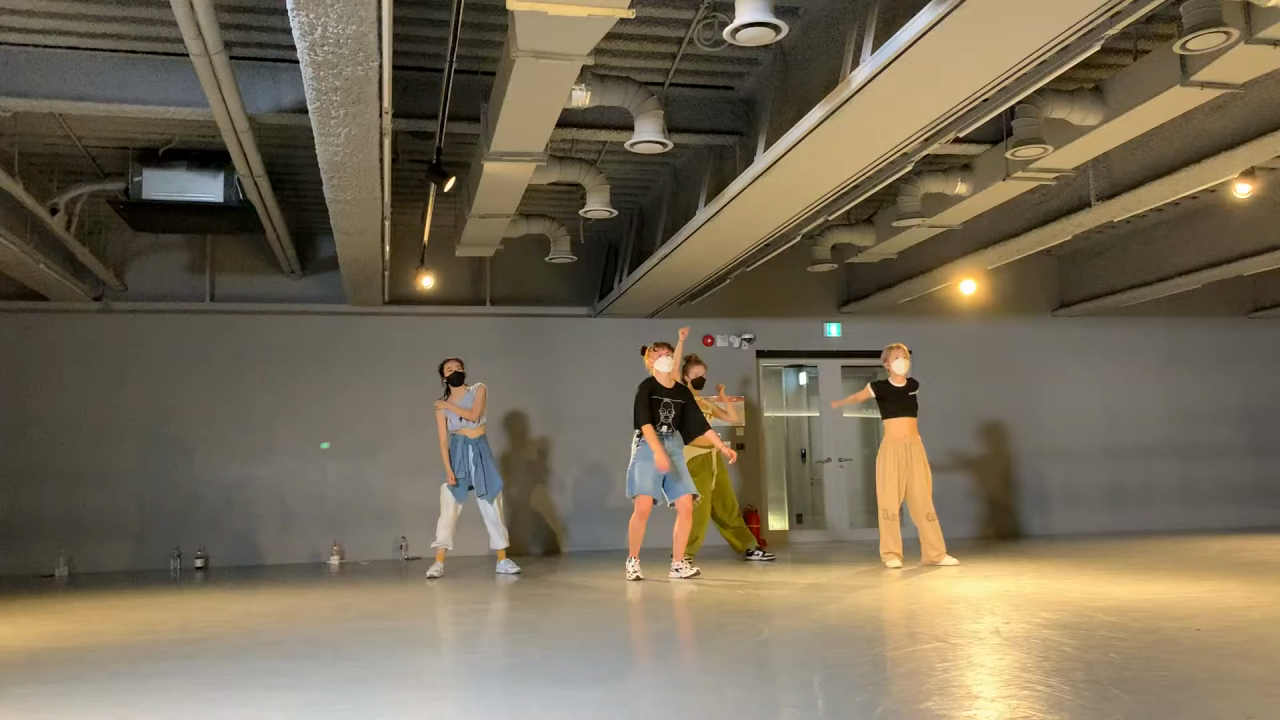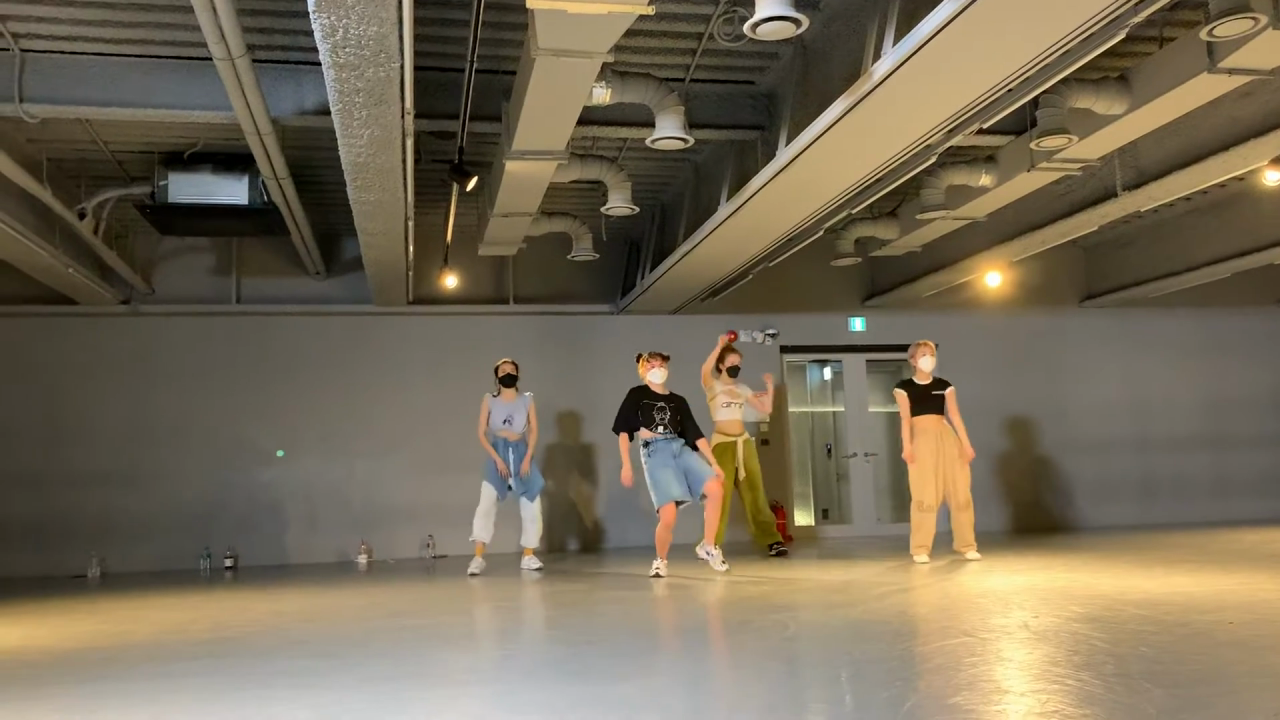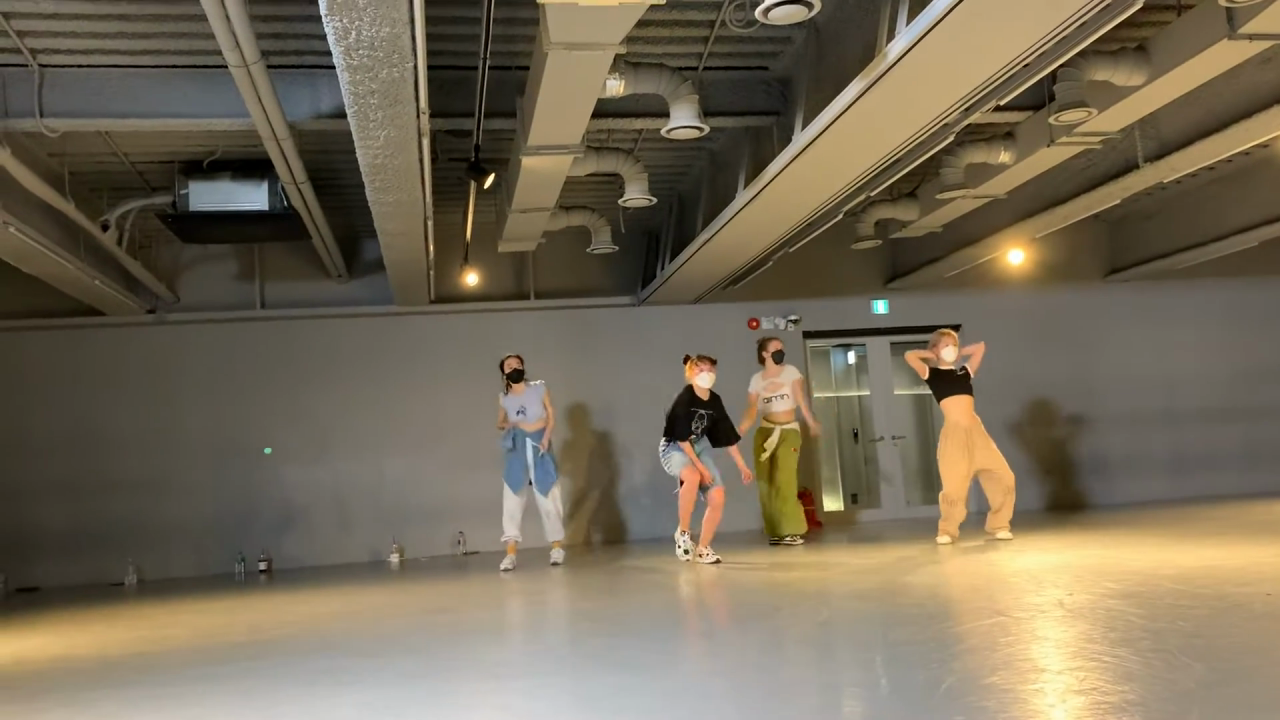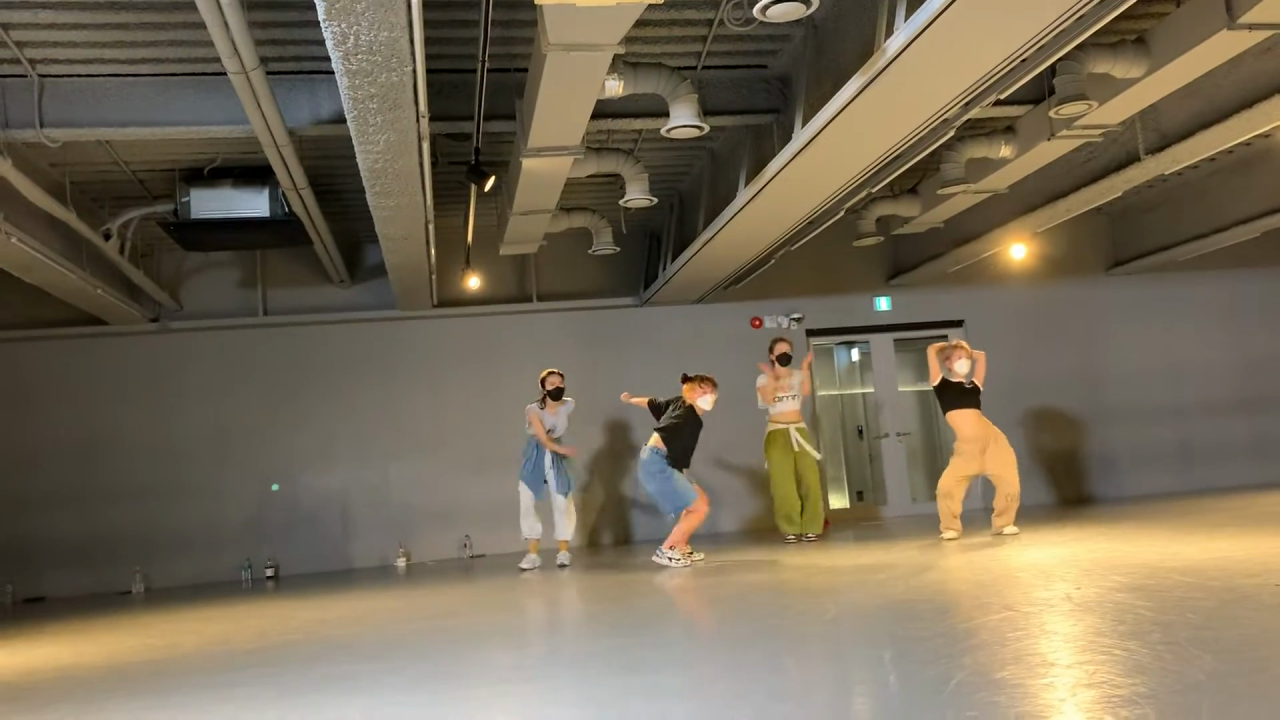
dt=1s
person 1, frame 1
left shoulder: (682, 391)
right shoulder: (646, 388)
left elbow: (699, 423)
right elbow: (643, 422)
left wrist: (722, 446)
right wrist: (657, 451)
left hip: (672, 447)
right hip: (647, 446)
left knee: (686, 505)
right knee: (643, 506)
left ankle: (678, 564)
right ankle: (633, 560)
person 1, frame 2
left shoulder: (678, 401)
right shoulder: (636, 395)
left elbow: (696, 433)
right elbow: (623, 430)
left wrist: (714, 464)
right wrist: (626, 464)
left hip: (681, 449)
right hip: (654, 452)
left knee: (715, 488)
right knee: (668, 516)
left ankle: (708, 545)
right ankle: (660, 560)
person 1, frame 3
left shoulder: (715, 400)
right shoulder: (685, 397)
left elbow: (726, 435)
right elbow: (679, 436)
left wrist: (742, 465)
right wrist: (698, 465)
left hip: (698, 448)
right hip: (674, 448)
left knee: (717, 497)
right knee: (692, 477)
left ankle: (703, 549)
right ankle: (683, 532)
person 1, frame 4
left shoulder: (677, 404)
right shoulder: (693, 422)
left elbow: (652, 403)
right elbow: (681, 459)
left wrist: (630, 399)
right wrist: (680, 467)
left hip: (649, 460)
right hip: (657, 465)
left knee: (701, 499)
right knee: (700, 509)
left ankle: (682, 548)
right ankle: (665, 551)
person 2, frame 1
left shoulder: (914, 385)
right shoulder: (879, 387)
right elbow: (859, 396)
right wrist: (840, 403)
left hip: (914, 447)
right hip: (892, 448)
left knee: (923, 500)
right knee: (889, 502)
left ankle: (935, 553)
right ankle: (891, 554)
person 2, frame 2
left shoulder: (944, 385)
right shoulder: (904, 387)
left elbow: (954, 415)
right elbow: (905, 417)
left wrist: (966, 443)
right wrist: (906, 445)
left hip: (946, 437)
right hip: (922, 440)
left knee: (960, 493)
right knee: (924, 496)
left ankle: (966, 545)
right ankle: (920, 548)
person 2, frame 3
left shoulder: (964, 372)
right shoulder: (931, 374)
left elbow: (980, 347)
right elbow: (909, 356)
left wrist: (958, 354)
right wrist: (930, 356)
left hip: (976, 432)
right hip: (953, 434)
left knee: (1004, 478)
right knee: (953, 489)
left ankle: (998, 526)
right ankle: (947, 531)
person 2, frame 4
left shoulder: (973, 386)
right shoulder: (941, 384)
left elbow: (981, 356)
right elbow: (931, 350)
right wrist: (948, 347)
left hip: (991, 440)
right hip: (966, 447)
left knee: (1010, 483)
right knee: (946, 487)
left ankle: (1002, 523)
right ankle: (950, 527)
person 3, frame 1
left shoulder: (478, 390)
right shoulder: (441, 406)
left elbow: (474, 414)
right elbow: (443, 441)
left wrist: (449, 405)
right wrist: (448, 470)
left hip: (480, 451)
right hip: (457, 454)
left knee: (492, 506)
right knee: (448, 509)
left ankle: (502, 559)
right ankle: (439, 562)
person 3, frame 2
left shoulder: (527, 400)
right shoulder: (489, 400)
left elbow: (533, 431)
right elbow: (481, 432)
left wrist: (528, 458)
right wrist: (496, 457)
left hip: (520, 453)
right hip: (498, 453)
left knee: (531, 507)
right knee: (487, 502)
left ankle: (528, 556)
right ankle: (478, 557)
person 3, frame 3
left shoulder: (539, 389)
right shoulder: (504, 398)
left elbow: (550, 417)
right elbow: (500, 423)
left wrist: (546, 438)
right wrist: (505, 425)
left hip: (540, 446)
right hip: (518, 449)
left knee: (548, 500)
right knee: (512, 501)
left ankle: (556, 548)
right ankle: (510, 554)
person 3, frame 4
left shoulder: (568, 406)
right shoulder: (534, 410)
right elbow: (546, 442)
right wrist: (562, 449)
left hip: (556, 454)
right hip: (535, 454)
left knee: (562, 501)
right knee: (528, 500)
left ankle: (563, 551)
right ankle: (532, 554)
person 4, frame 1
left shoulder: (708, 401)
left elbow: (734, 419)
left wrist: (722, 398)
right wrist: (680, 343)
left hip: (713, 454)
right hip: (695, 455)
left knee: (727, 504)
right knee: (700, 505)
left ankle: (749, 547)
right ankle: (683, 552)
person 4, frame 2
left shoulder: (743, 388)
right shoulder: (713, 384)
left elbow: (766, 409)
right elbow: (705, 371)
left wrist: (769, 387)
right wrist: (719, 348)
left hip: (745, 442)
right hip: (722, 443)
left knee: (755, 492)
left ankle: (772, 540)
person 4, frame 3
left shoulder: (791, 371)
right shoulder: (756, 380)
left elbow: (800, 398)
right elbow: (752, 408)
left wrist: (810, 421)
right wrist: (743, 426)
left hip: (789, 430)
right hip: (765, 432)
left knee: (784, 480)
right knee: (766, 483)
left ankle: (793, 530)
right ankle: (776, 532)
person 4, frame 4
left shoulder: (799, 375)
right shoulder: (763, 379)
left elbow: (807, 391)
right elbow: (765, 400)
left wrist: (805, 368)
right wrist: (771, 379)
left hip: (799, 430)
right hip: (776, 432)
left knee: (810, 479)
right knee: (782, 482)
left ankle: (810, 528)
right ankle: (790, 529)
